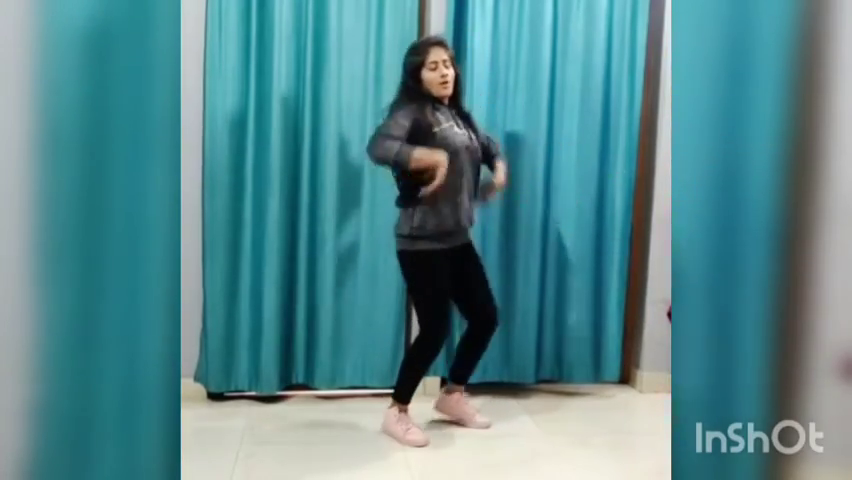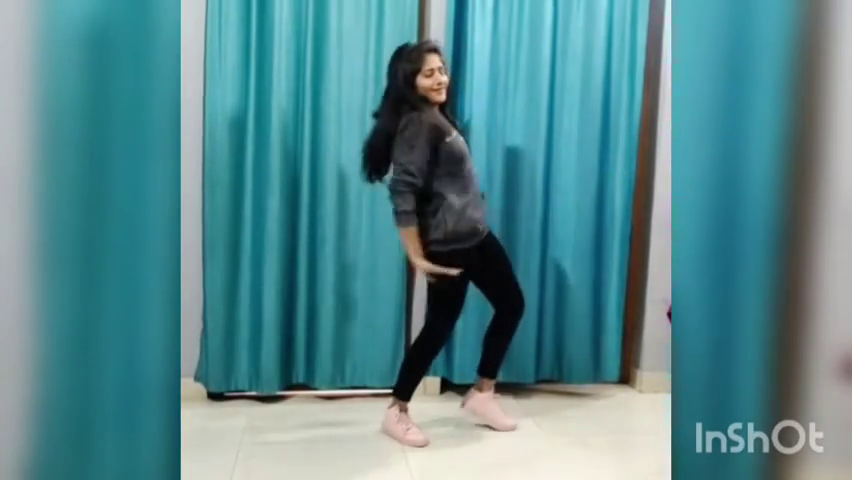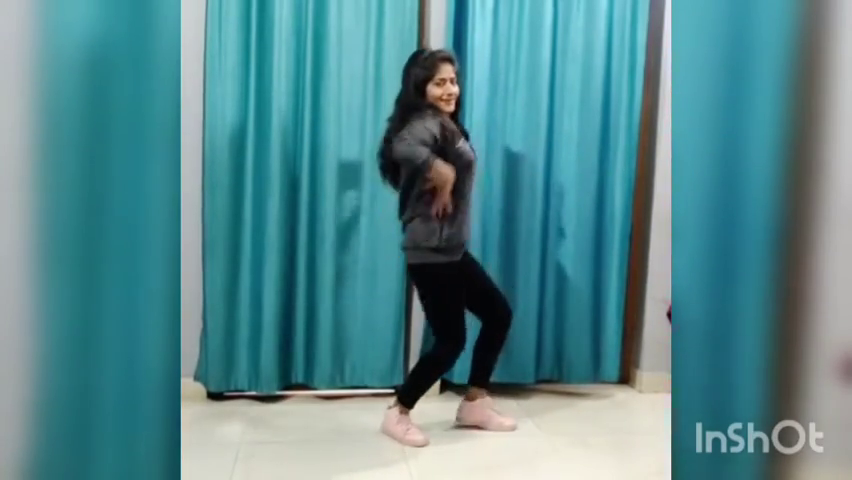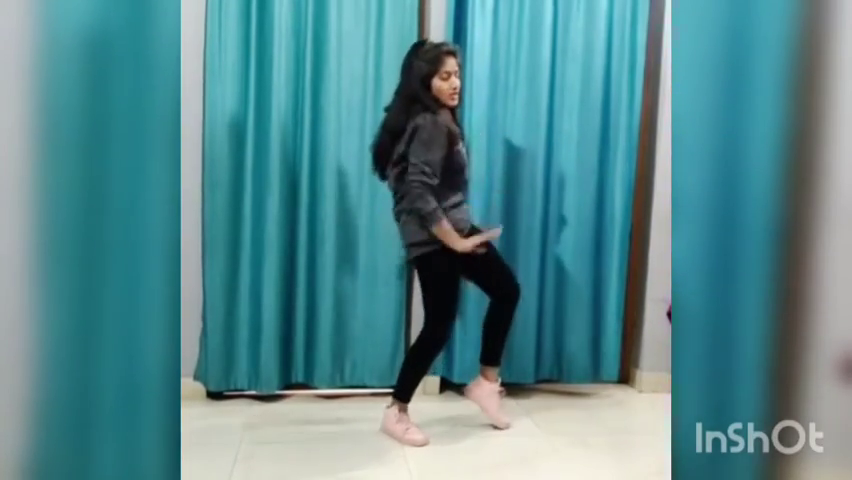
dt=0.4s
person 1, frame 1
left shoulder: (459, 116)
right shoulder: (410, 112)
left elbow: (489, 150)
right elbow: (380, 147)
left wrist: (499, 172)
right wrist: (431, 157)
left hip: (456, 239)
right hip: (420, 241)
left knee: (486, 316)
right knee: (434, 327)
left ankle: (453, 396)
right ankle: (397, 413)
person 1, frame 2
left shoulder: (435, 119)
right shoulder: (415, 124)
right elbow: (404, 193)
right wrist: (416, 256)
left hip: (472, 232)
right hip: (447, 239)
left knee: (512, 302)
right knee: (440, 325)
left ankle: (481, 394)
right ankle: (397, 412)
person 1, frame 3
left shoulder: (442, 126)
right shoulder: (427, 123)
right elbow: (405, 149)
right wrist: (444, 176)
left hip: (450, 250)
right hip: (431, 252)
left knee: (499, 313)
right knee: (450, 340)
left ankle: (475, 404)
right ankle: (397, 414)
person 1, frame 4
left shoulder: (438, 121)
right shoulder: (430, 125)
right elbow: (418, 192)
left wrist: (467, 233)
right wrist: (454, 240)
left hip: (458, 231)
right hip: (433, 239)
left knee: (507, 289)
right knee: (439, 326)
left ankle: (486, 382)
right ankle: (396, 413)
